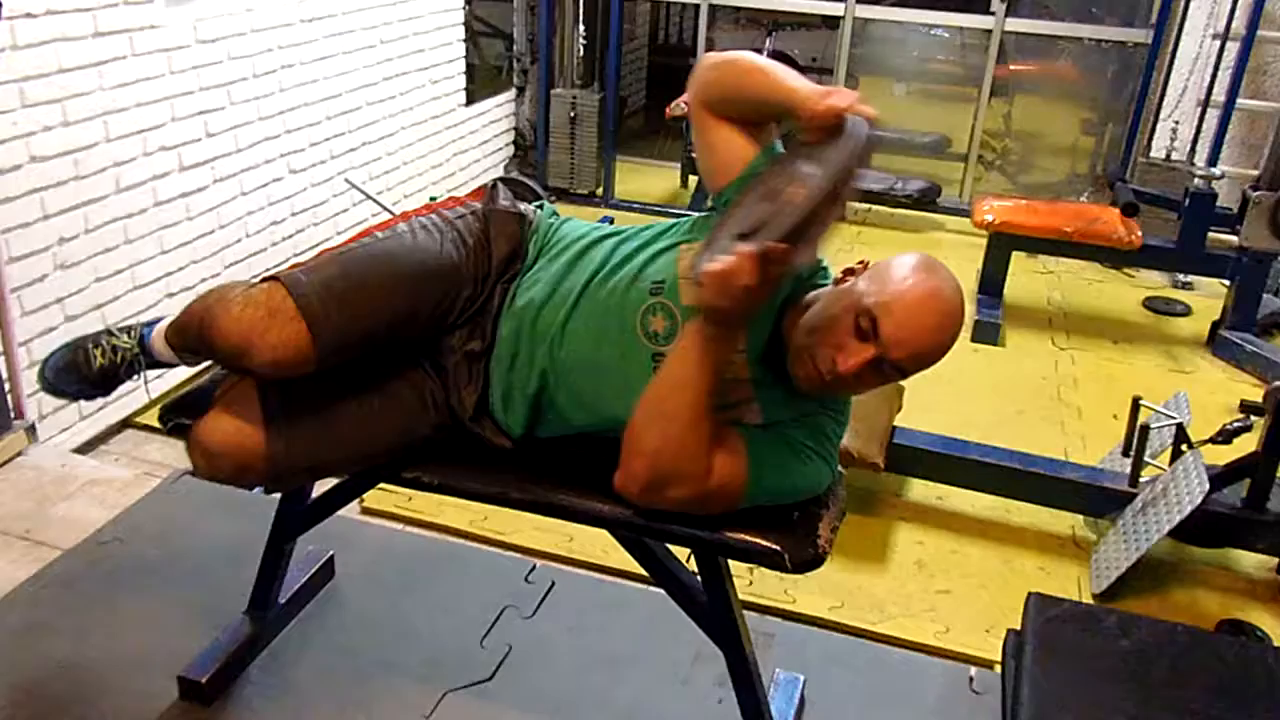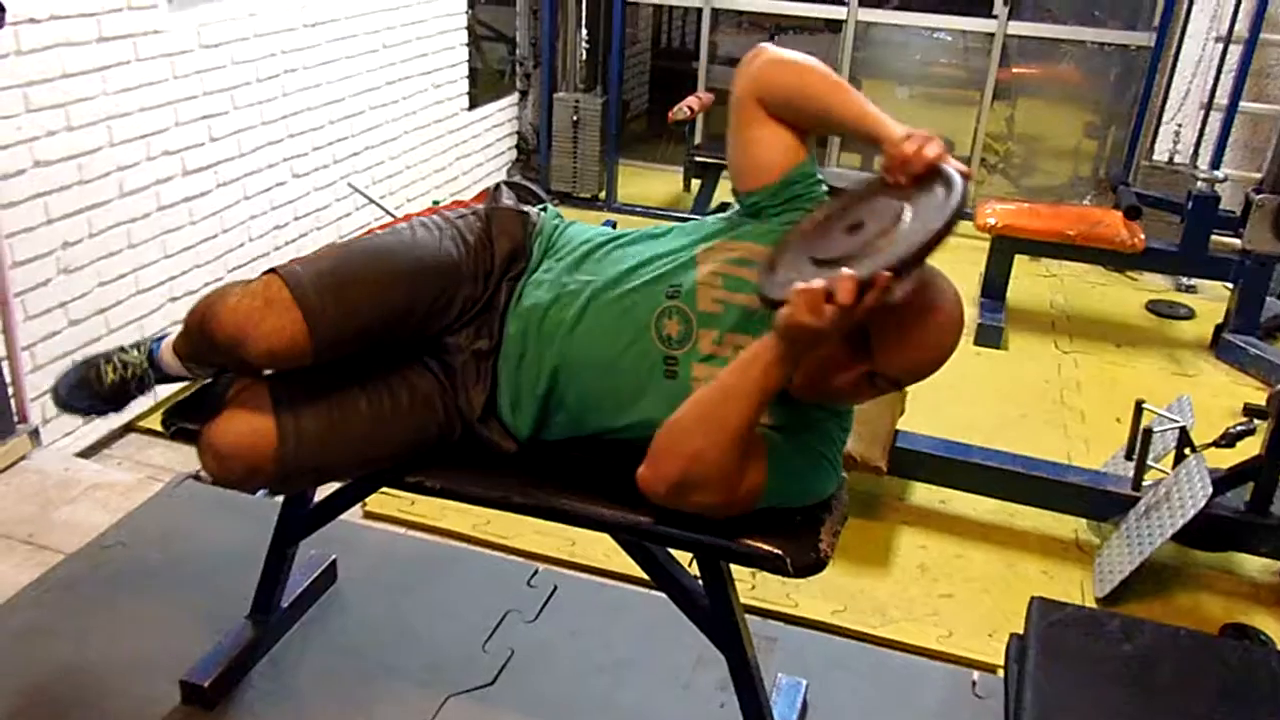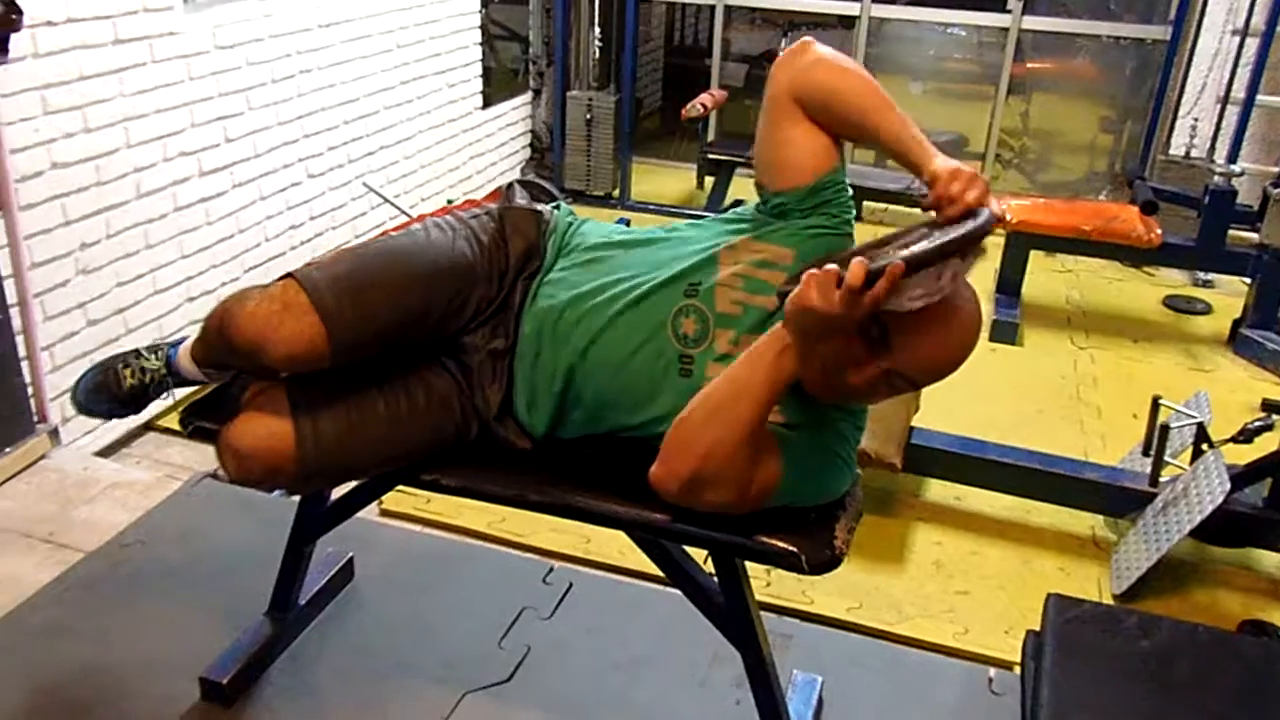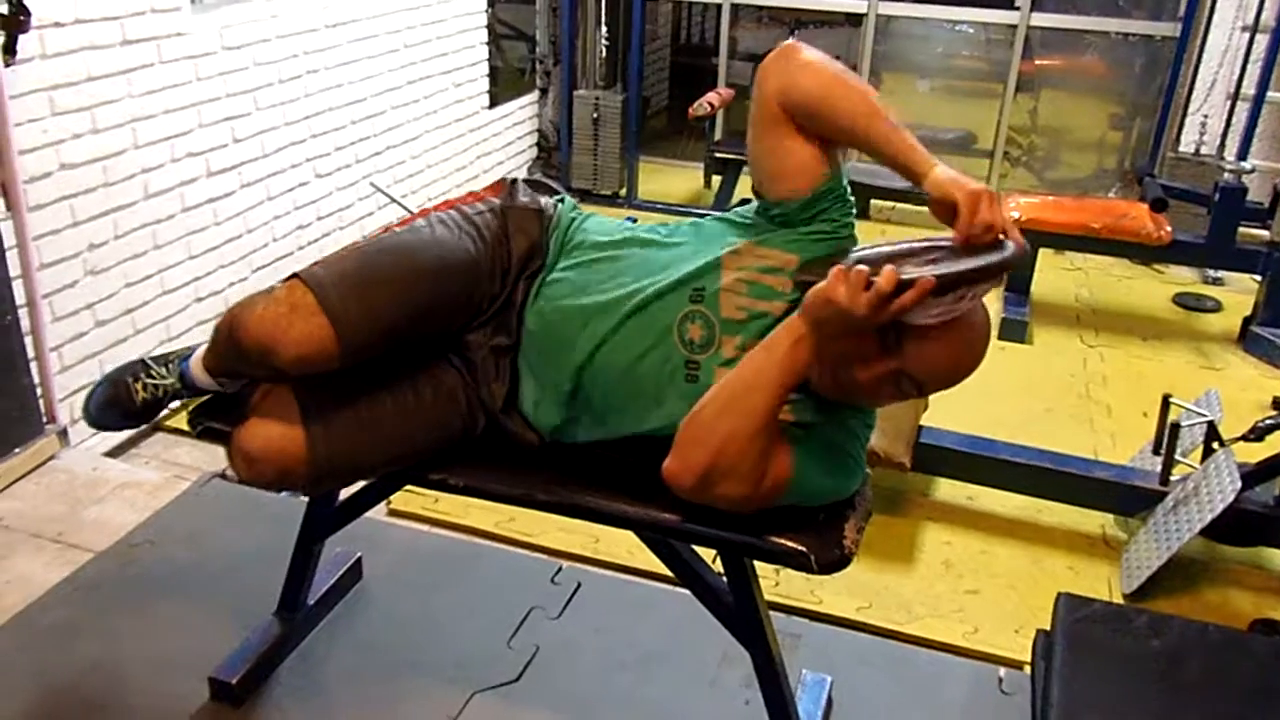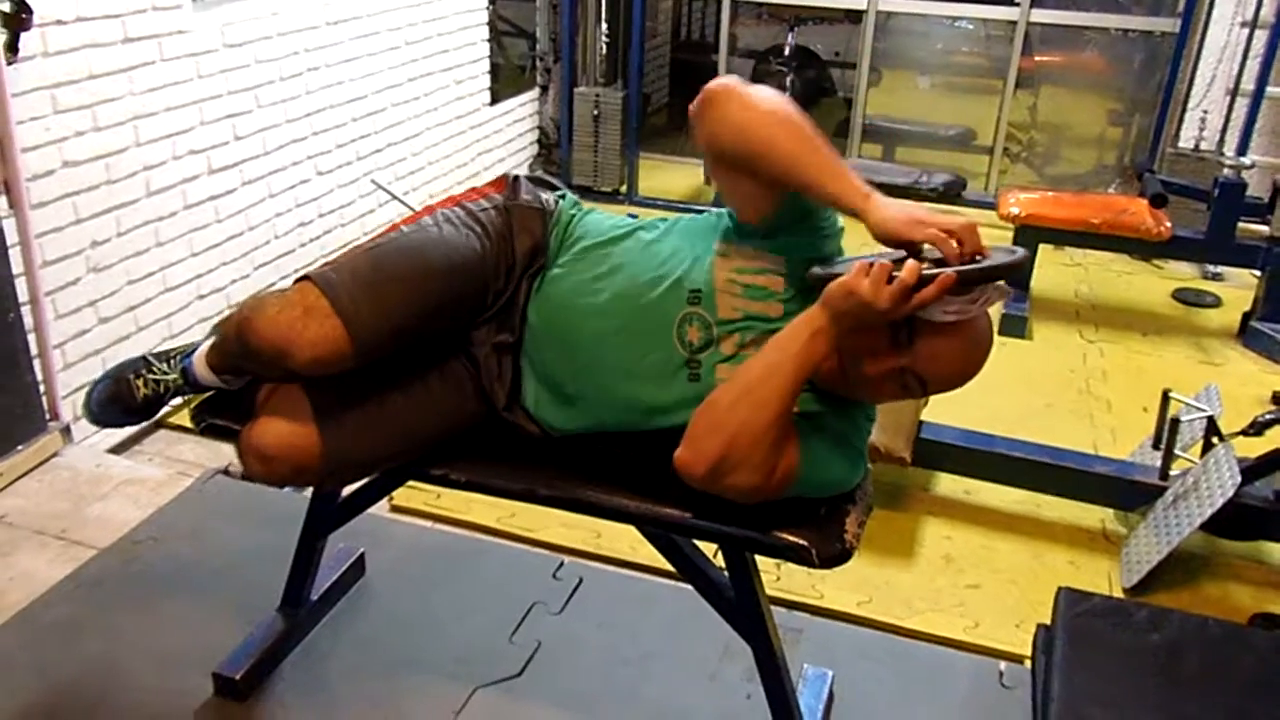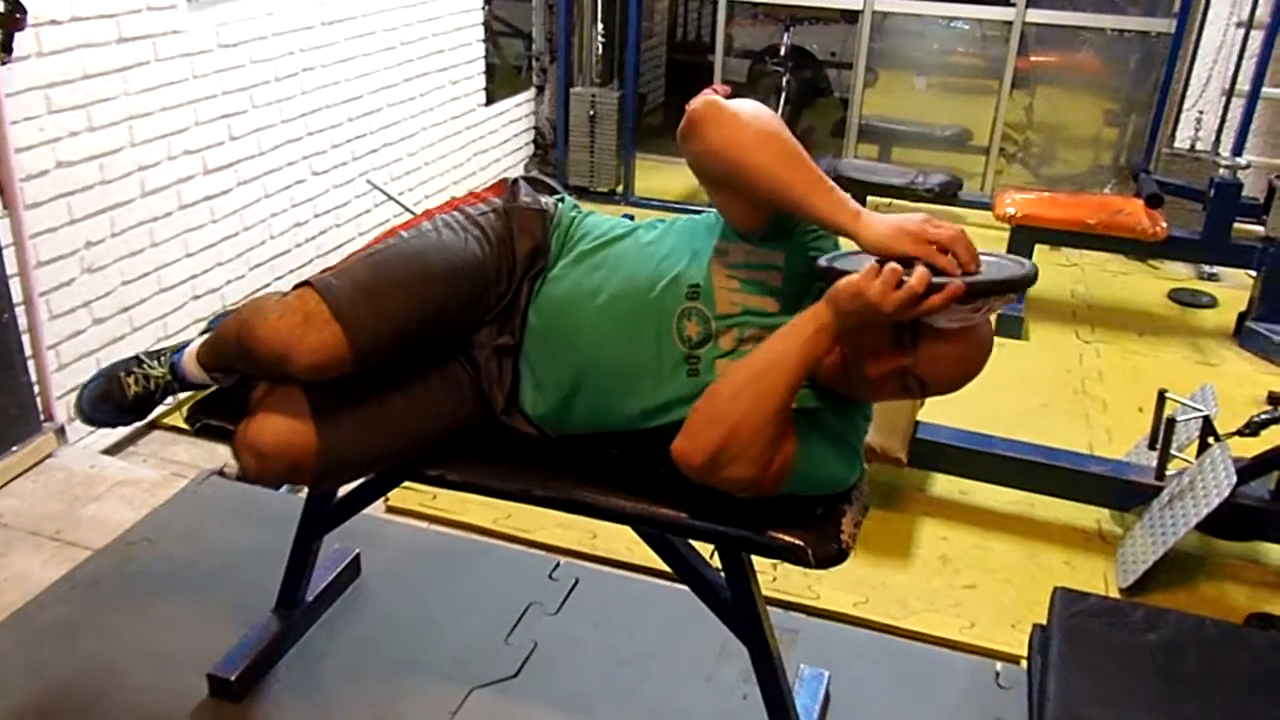
dt=0.2s
person 1, frame 1
left shoulder: (803, 449)
left elbow: (647, 476)
right elbow: (712, 83)
left wrist: (709, 324)
right wrist: (819, 101)
left hip: (477, 394)
left knee: (223, 447)
right knee: (261, 334)
right ankle: (169, 341)
person 1, frame 2
left shoulder: (808, 454)
right shoulder: (795, 234)
left elbow: (670, 478)
right elbow: (761, 72)
left wrist: (781, 352)
right wrist: (888, 133)
left hip: (482, 396)
left knee: (232, 450)
right knee: (251, 325)
left ankle: (227, 382)
right ankle: (178, 356)
person 1, frame 3
left shoulder: (822, 453)
right shoulder: (815, 236)
left elbow: (684, 478)
right elbow: (803, 66)
left wrist: (795, 341)
right wrist: (927, 160)
left hip: (498, 398)
left knee: (253, 451)
right knee: (267, 329)
left ankle: (249, 381)
right ankle: (193, 360)
person 1, frame 4
left shoulder: (829, 447)
right shoulder: (821, 242)
left elbow: (696, 469)
right elbow: (789, 71)
left wrist: (814, 334)
right wrist: (927, 170)
left hip: (502, 383)
left knee: (266, 452)
right knee: (282, 330)
left ankle: (243, 377)
right ankle: (208, 366)
person 1, frame 5
left shoulder: (833, 446)
right shoulder: (810, 240)
left elbow: (709, 463)
right elbow: (722, 106)
left wrist: (822, 321)
right wrist: (874, 206)
left hip: (507, 382)
left knee: (274, 449)
right knee: (300, 330)
left ankle: (251, 389)
right ankle: (210, 362)
person 1, frame 6
left shoulder: (830, 442)
right shoulder: (807, 239)
left elbow: (704, 452)
right elbow: (710, 122)
left wrist: (828, 321)
right wrist: (857, 220)
left hip: (505, 385)
left knee: (269, 447)
right knee: (301, 337)
left ankle: (240, 380)
right ankle: (202, 359)
